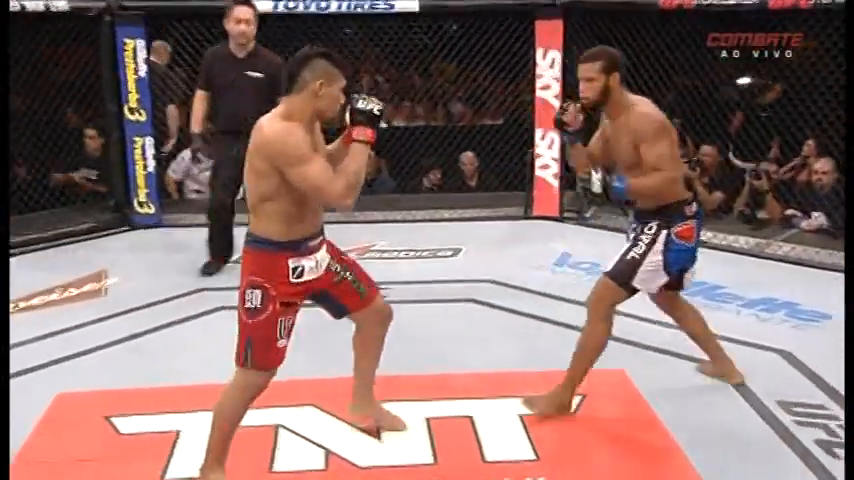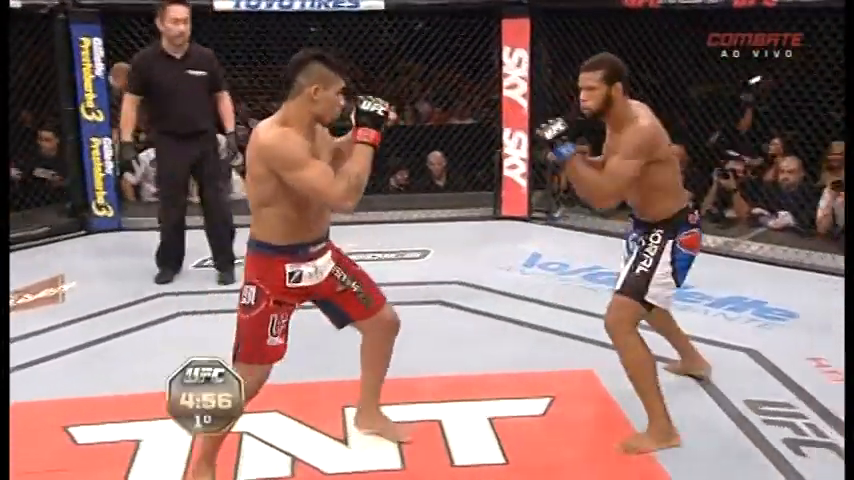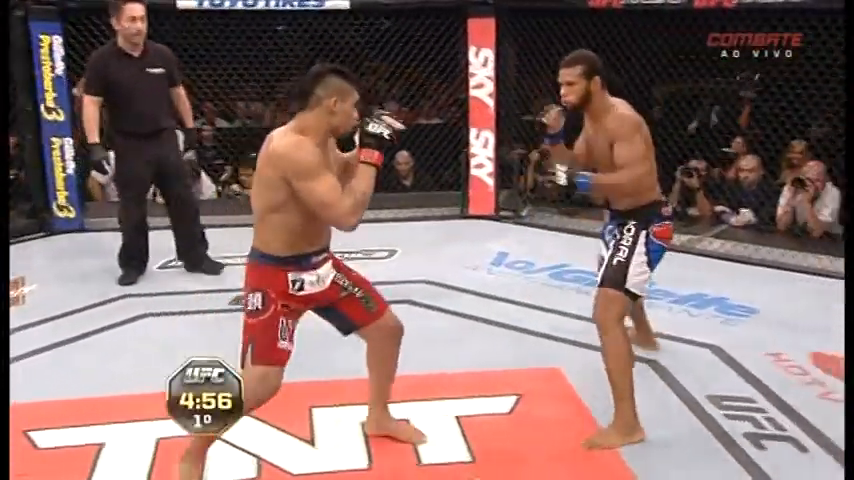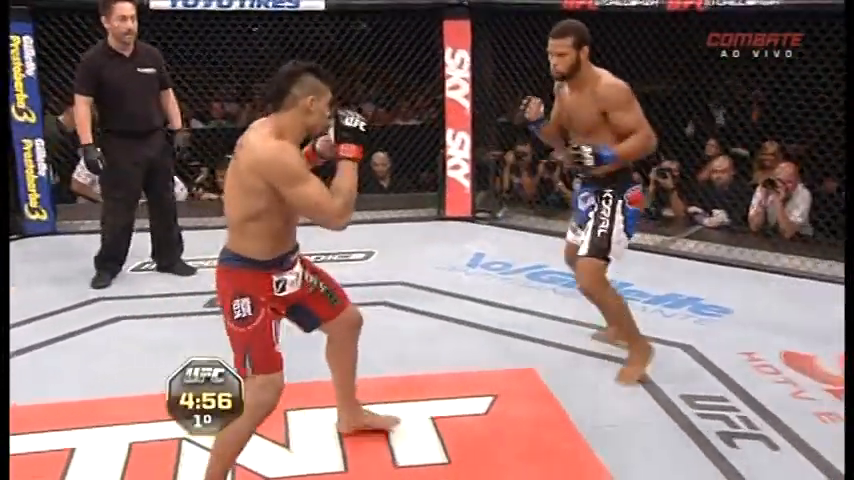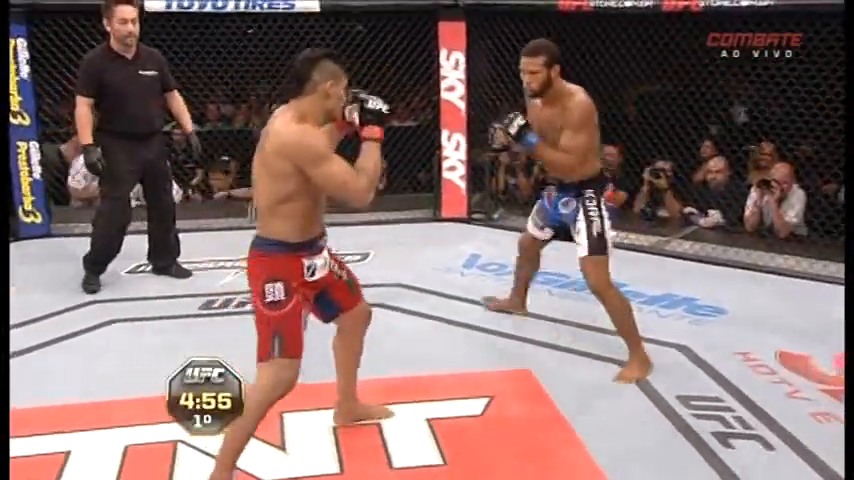
dt=0.3s
person 1, frame 1
left shoulder: (305, 126)
right shoulder: (279, 134)
left elbow: (323, 165)
right elbow: (338, 195)
left wrist: (356, 132)
right wrist: (363, 134)
left hip: (313, 250)
right hip: (273, 263)
left knee: (376, 311)
right knee: (254, 376)
left ankle: (365, 406)
person 1, frame 2
left shoulder: (314, 128)
right shoulder: (273, 140)
left elbow: (334, 159)
right elbow: (343, 197)
left wrist: (362, 131)
right wrist: (368, 134)
left hip: (320, 254)
right hip: (274, 266)
left knee: (384, 323)
right knee: (249, 377)
left ankle: (369, 415)
person 1, frame 3
left shoulder: (316, 141)
right shoulder: (292, 148)
left elbow: (338, 175)
right elbow: (347, 215)
left wrist: (374, 137)
right wrist: (370, 153)
left hip: (319, 264)
right hip: (273, 275)
left knee: (387, 329)
right knee: (262, 383)
left ankle: (378, 416)
person 1, frame 4
left shoulder: (271, 131)
right shoulder: (271, 152)
right elbow: (336, 215)
left wrist: (319, 151)
right wrist: (350, 151)
left hip: (285, 264)
right hip: (249, 278)
left knee: (348, 321)
right knee: (264, 390)
left ankle: (350, 413)
person 1, frame 5
left shoulder: (291, 118)
right shoulder: (298, 136)
right elbow: (361, 193)
left wrist: (344, 123)
right wrist: (372, 132)
left hip: (312, 252)
right hip: (279, 262)
left knee: (356, 314)
right knee: (278, 377)
left ankle: (348, 405)
person 2, frame 1
left shoulder: (645, 119)
right shoulder: (613, 115)
left elbow: (672, 180)
right elbow: (590, 165)
left wrist: (619, 187)
right wrist: (573, 134)
left hip: (669, 224)
right hip: (658, 220)
left knee: (600, 302)
right knee: (668, 297)
left ankle: (562, 397)
right ankle: (723, 364)
person 2, frame 2
left shoulder: (641, 130)
right shoulder: (618, 116)
left elbow: (604, 197)
right elbow: (607, 172)
left wrist: (565, 150)
right wrist: (572, 152)
left hip: (670, 232)
right hip: (649, 224)
left knee: (619, 322)
right knee: (640, 300)
left ankle: (661, 428)
right ankle: (693, 360)
person 2, frame 3
left shoulder: (621, 120)
right shoulder: (591, 119)
left elbow: (641, 178)
right elbow: (573, 167)
left wrist: (582, 180)
right wrist: (555, 138)
left hip: (643, 224)
right hip: (620, 218)
left knee: (605, 314)
right knee: (610, 273)
left ankle: (626, 424)
right ankle: (643, 334)
person 2, frame 4
left shoulder: (610, 89)
right shoulder: (562, 86)
left elbow: (646, 140)
right elbow: (556, 139)
left wrist: (604, 156)
right wrist: (536, 121)
left hip: (614, 191)
right hip: (588, 186)
left knee: (589, 279)
right knee: (574, 257)
left ankle: (639, 347)
right ankle: (617, 326)
person 2, frame 5
left shoulder: (577, 105)
right shoulder: (534, 99)
left elbow: (568, 165)
left wrist: (527, 138)
right wrist: (515, 135)
left hip: (588, 192)
right hip: (558, 189)
left knee: (597, 279)
right knee: (527, 244)
left ankle: (638, 357)
right ankle: (516, 301)
person 3, frame 1
left shoulder: (270, 62)
right shoulder: (213, 58)
right elbow: (202, 96)
right wrist: (196, 135)
right hip: (226, 141)
right knee: (218, 203)
right ankle: (218, 254)
person 3, frame 2
left shoulder: (206, 58)
right shoulder: (145, 60)
left elbow: (221, 96)
right elbow: (131, 102)
left wrist: (231, 133)
right wrist: (126, 143)
left hip: (206, 142)
right hip: (170, 145)
left knee: (217, 205)
right knee: (170, 208)
left ankle: (225, 264)
right ankle: (168, 263)
person 3, frame 3
left shoulder: (162, 54)
right shoulder: (102, 60)
left elbow: (177, 92)
right elbow: (91, 104)
left wrist: (190, 127)
right wrist: (94, 145)
left hip: (165, 139)
right hip: (129, 145)
left knee: (183, 199)
right knee: (132, 207)
left ankle: (195, 257)
right ankle: (133, 264)
person 3, frame 4
left shoulder: (152, 55)
right shoulder: (93, 60)
left elbow: (166, 94)
right elbow: (82, 105)
left wrist: (177, 130)
right wrist: (88, 146)
left hip: (155, 141)
right hip: (118, 145)
left knee: (165, 203)
right knee: (118, 209)
left ankle: (168, 258)
right ankle: (107, 266)
person 3, frame 5
left shoulder: (154, 58)
right shoulder: (95, 62)
left elbow: (172, 96)
right elbow: (83, 106)
left wrist: (189, 130)
right wrist: (88, 146)
left hip: (153, 143)
right hip: (116, 146)
left knee: (163, 205)
right knee: (114, 209)
left ankle: (165, 260)
right ankle: (93, 268)
